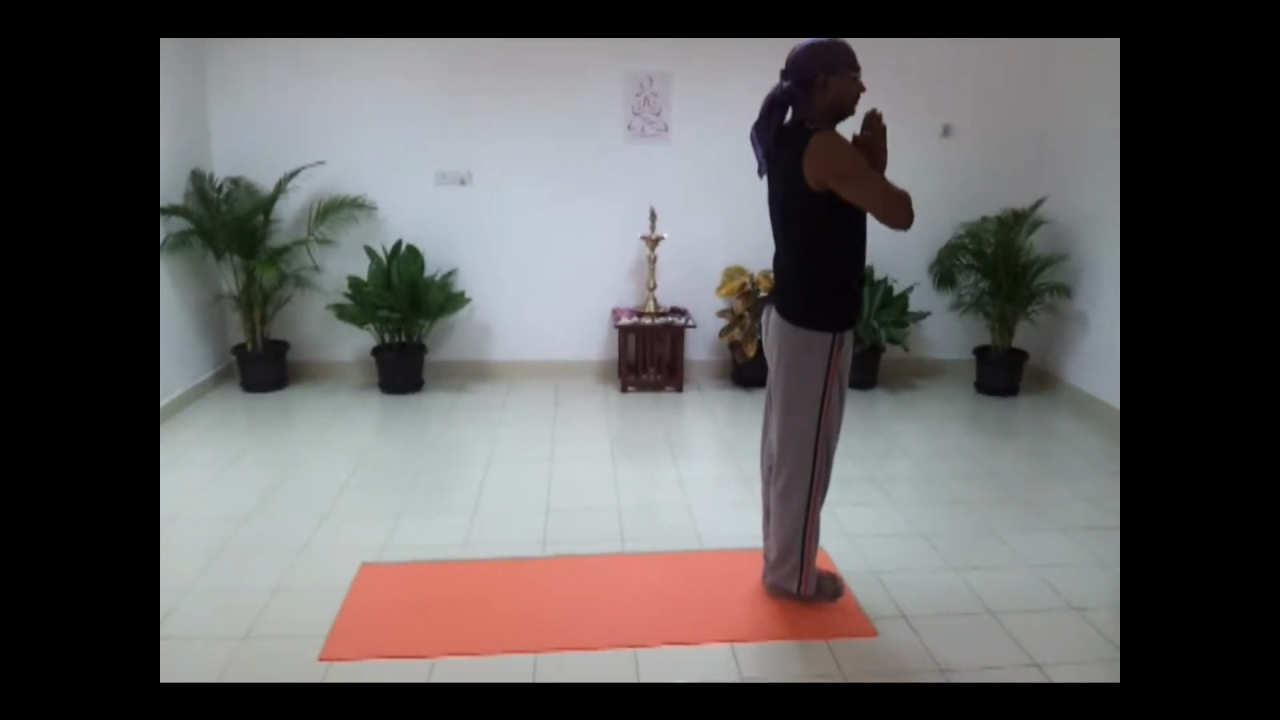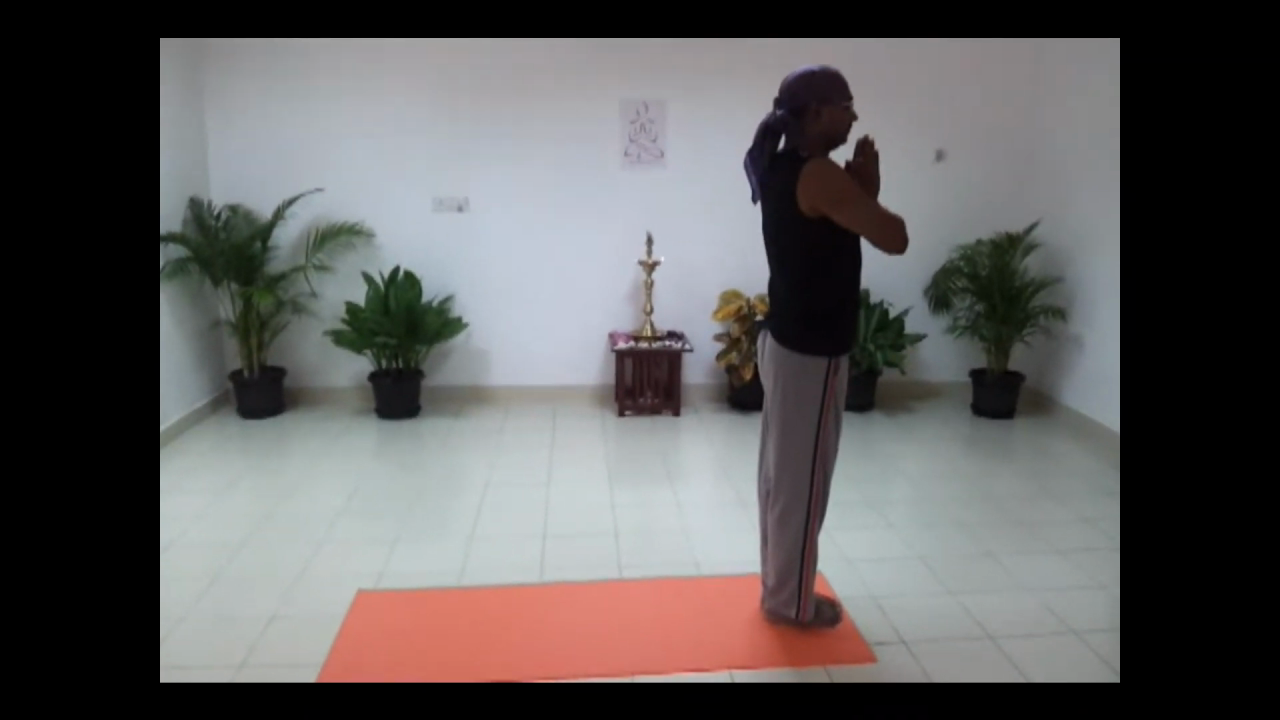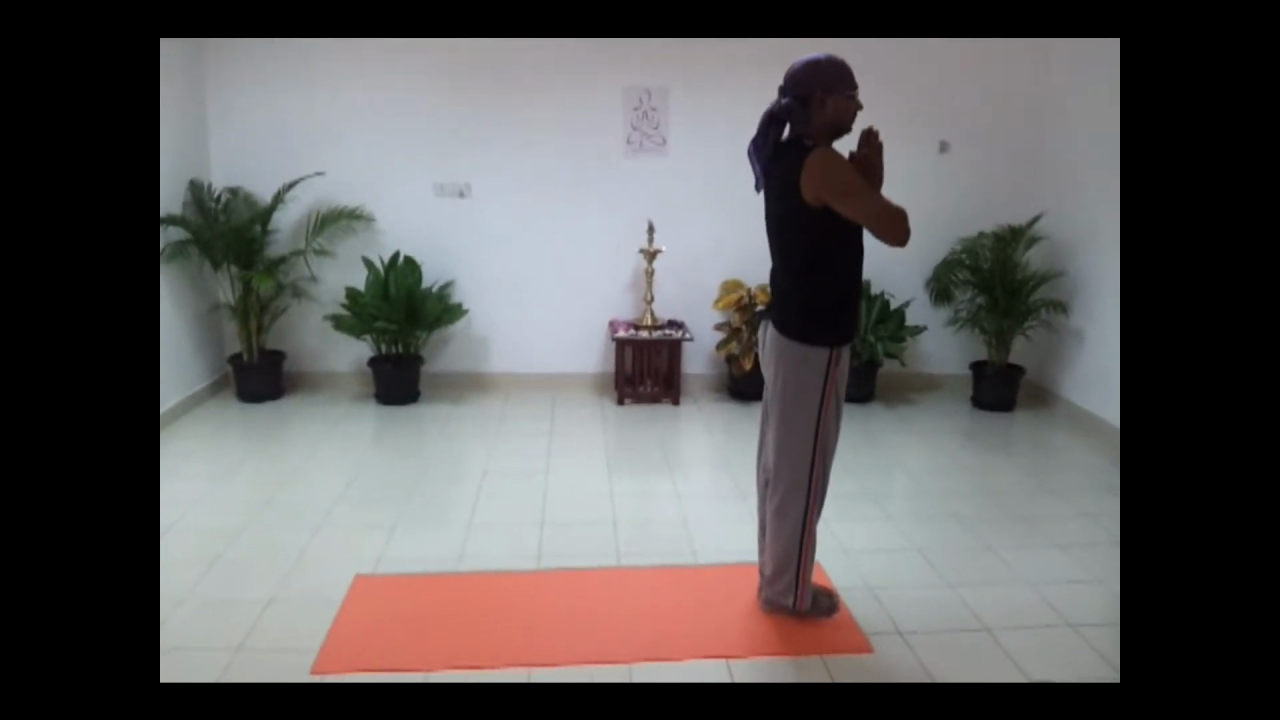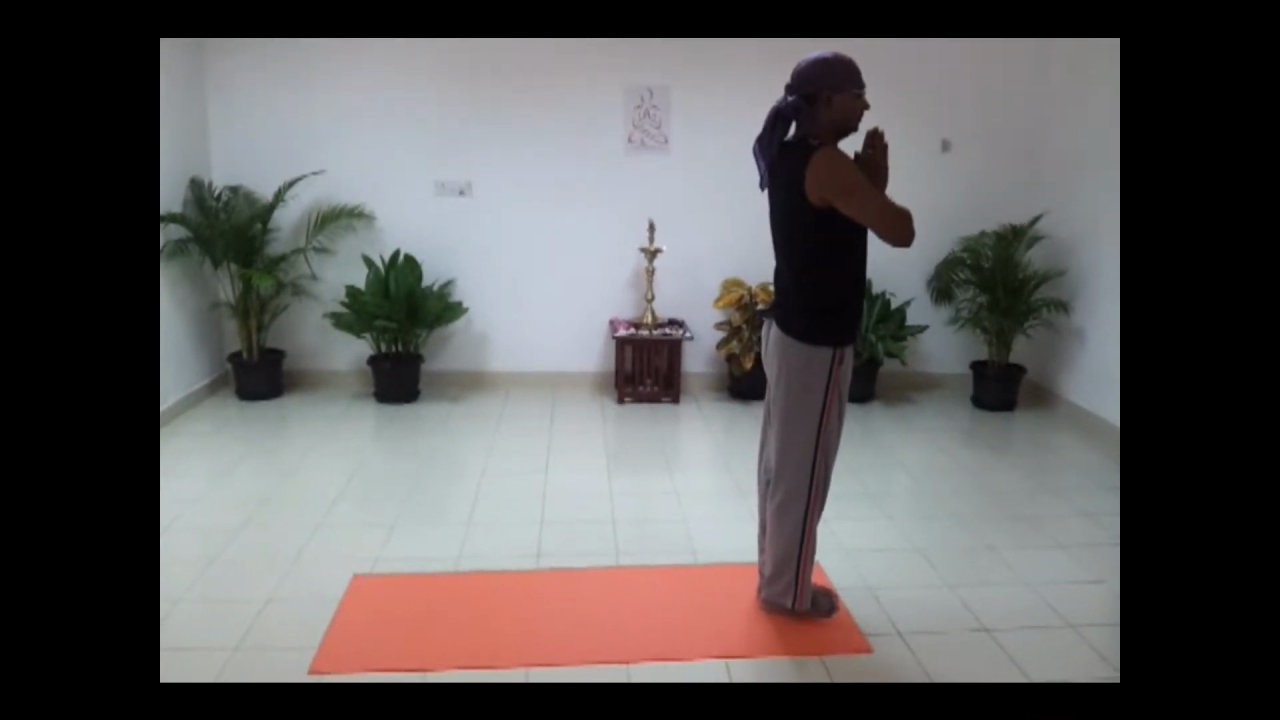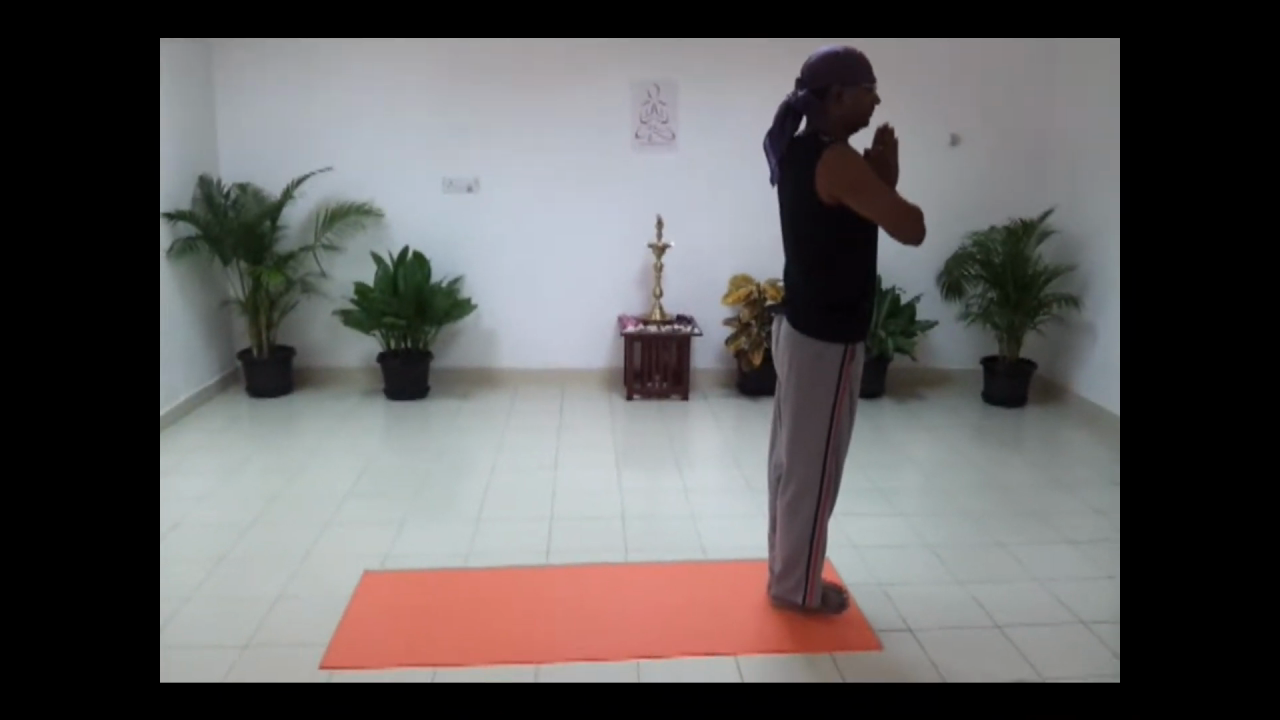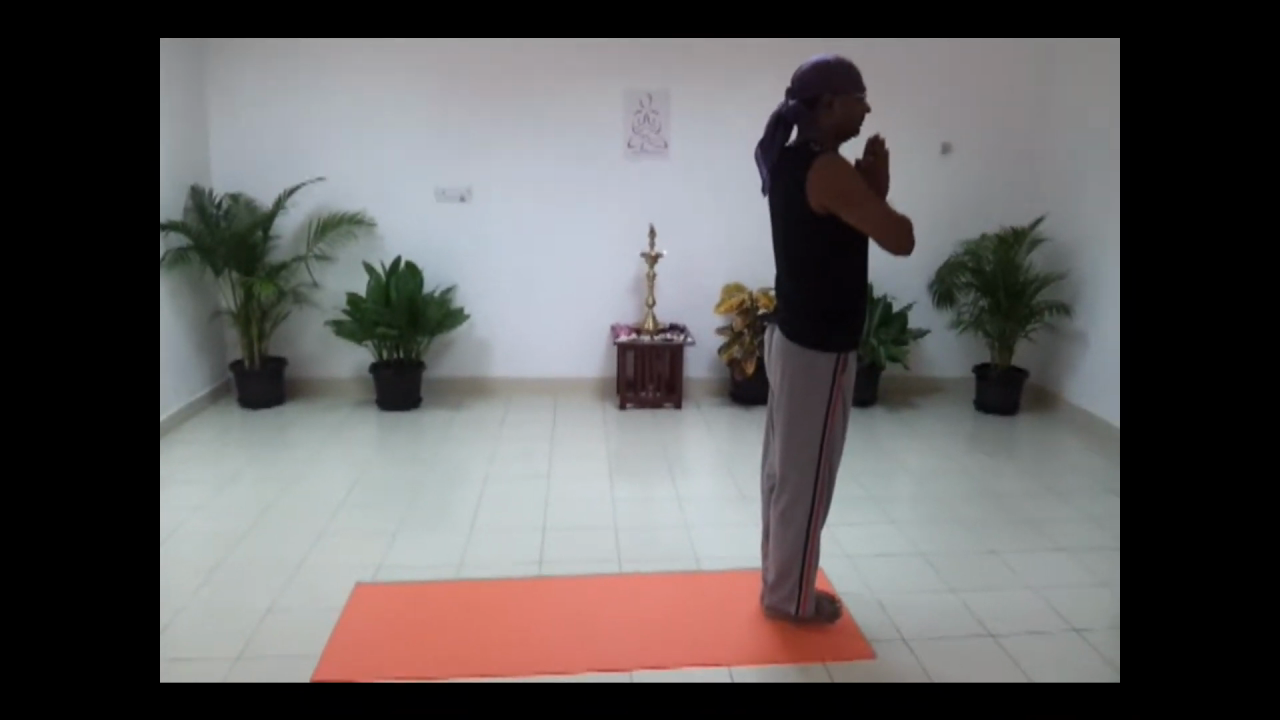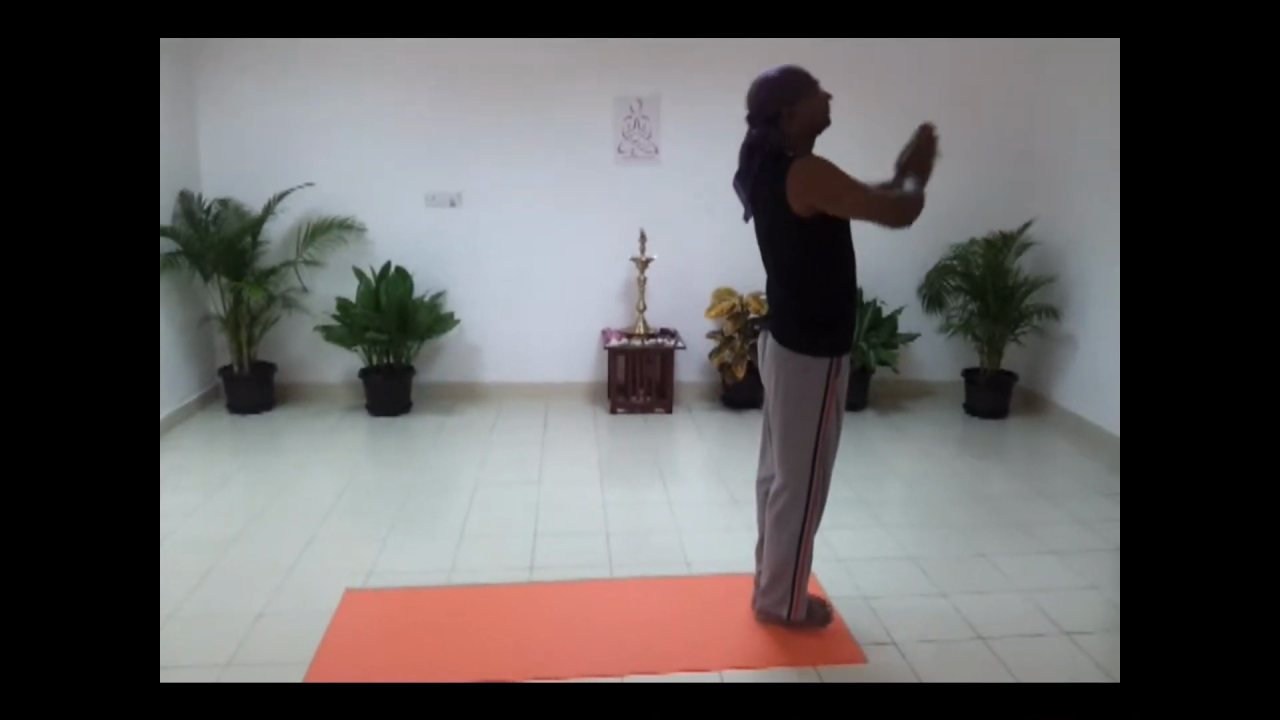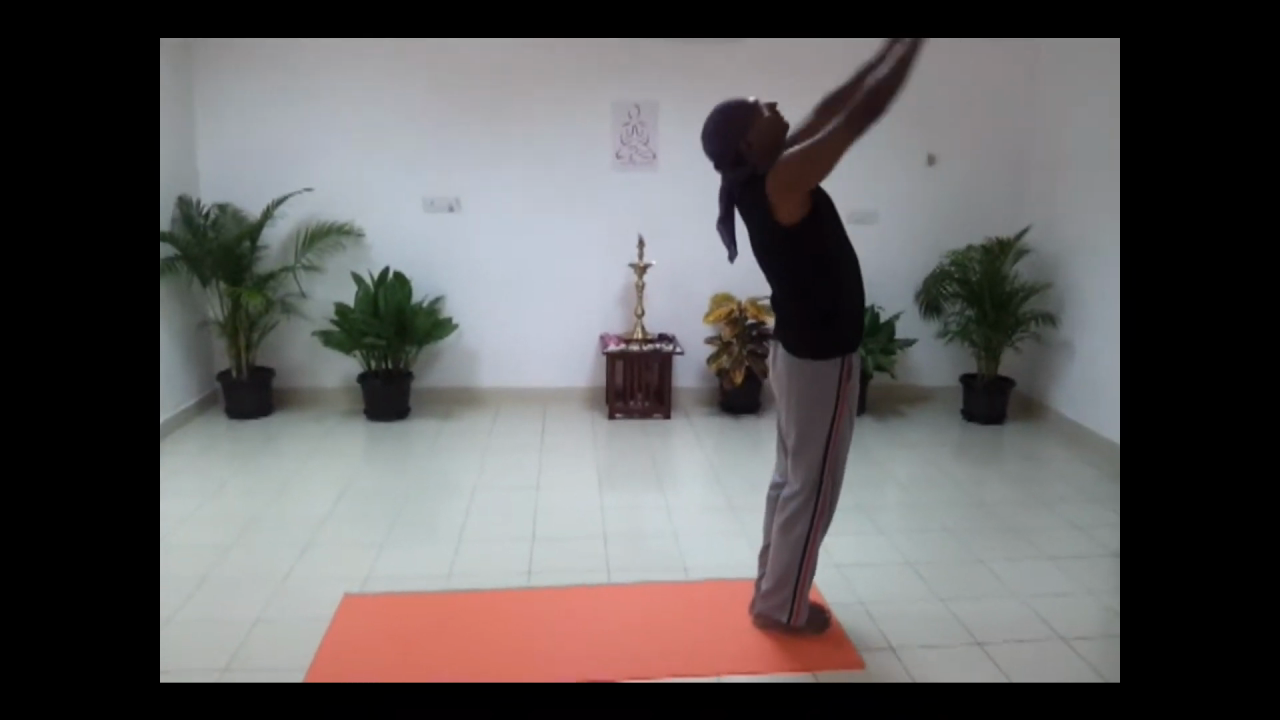
dt=0.4s
person 1, frame 1
left shoulder: (789, 142)
right shoulder: (825, 148)
left elbow: (844, 203)
right elbow: (899, 213)
left wrist: (866, 165)
right wrist: (875, 164)
left hip: (790, 315)
right hip: (816, 327)
left knee: (785, 448)
right knee: (804, 454)
left ankle: (782, 560)
right ankle: (792, 575)
person 1, frame 2
left shoulder: (783, 170)
right shoulder: (819, 175)
left elbow: (836, 230)
right elbow: (894, 238)
left wrist: (858, 191)
right wrist: (868, 190)
left hip: (785, 341)
right hip: (812, 352)
left knee: (783, 474)
right knee: (802, 480)
left ankle: (781, 585)
right ankle: (791, 601)
person 1, frame 3
left shoulder: (786, 158)
right shoulder: (822, 165)
left elbow: (841, 218)
right elbow: (896, 230)
left wrist: (863, 181)
right wrist: (871, 181)
left hip: (786, 331)
right hip: (813, 342)
left knee: (782, 464)
right knee: (801, 469)
left ankle: (778, 575)
right ankle: (788, 590)
person 1, frame 4
left shoulder: (791, 157)
right shoulder: (827, 165)
left elbow: (842, 220)
right elbow: (901, 230)
left wrist: (867, 181)
right wrist: (876, 181)
left hip: (789, 331)
right hip: (817, 342)
left knee: (782, 463)
right knee: (802, 470)
left ankle: (777, 574)
right ankle: (787, 591)
person 1, frame 5
left shoulder: (800, 152)
right shoulder: (837, 161)
right elbow: (911, 228)
left wrist: (877, 179)
right wrist: (886, 180)
left hip: (799, 327)
right hip: (827, 340)
left knee: (792, 460)
right knee: (813, 467)
left ankle: (788, 571)
right ankle: (798, 588)
person 1, frame 6
left shoulder: (792, 162)
right shoulder: (828, 171)
right elbow: (901, 240)
left wrist: (868, 191)
right wrist: (877, 193)
left hip: (792, 337)
right hip: (819, 349)
left knee: (786, 470)
right knee: (806, 477)
left ankle: (781, 582)
right ankle: (790, 598)
person 1, frame 7
left shoulder: (773, 169)
right shoulder: (805, 174)
left elbow: (869, 198)
right elbow: (898, 213)
left wrist: (900, 177)
right wrist: (915, 176)
left hip: (785, 343)
right hip: (812, 354)
left knee: (780, 474)
right knee: (800, 483)
left ankle: (773, 587)
right ankle: (781, 601)
person 1, frame 8
left shoulder: (771, 178)
right shoulder: (783, 179)
left elbow: (836, 110)
right elbow: (860, 113)
left wrist: (890, 53)
right wrist: (907, 52)
left hip: (801, 350)
right hip: (821, 359)
left knee: (795, 478)
right knee: (812, 487)
left ankle: (774, 589)
right ankle: (780, 606)
